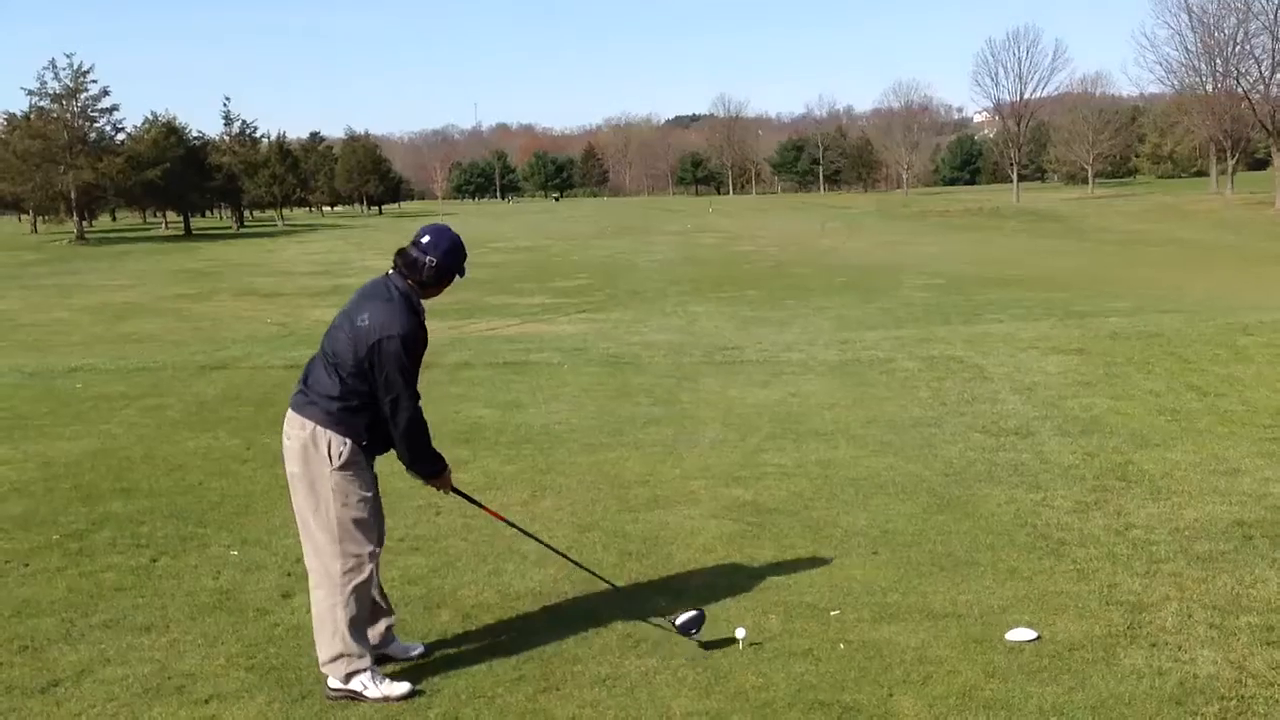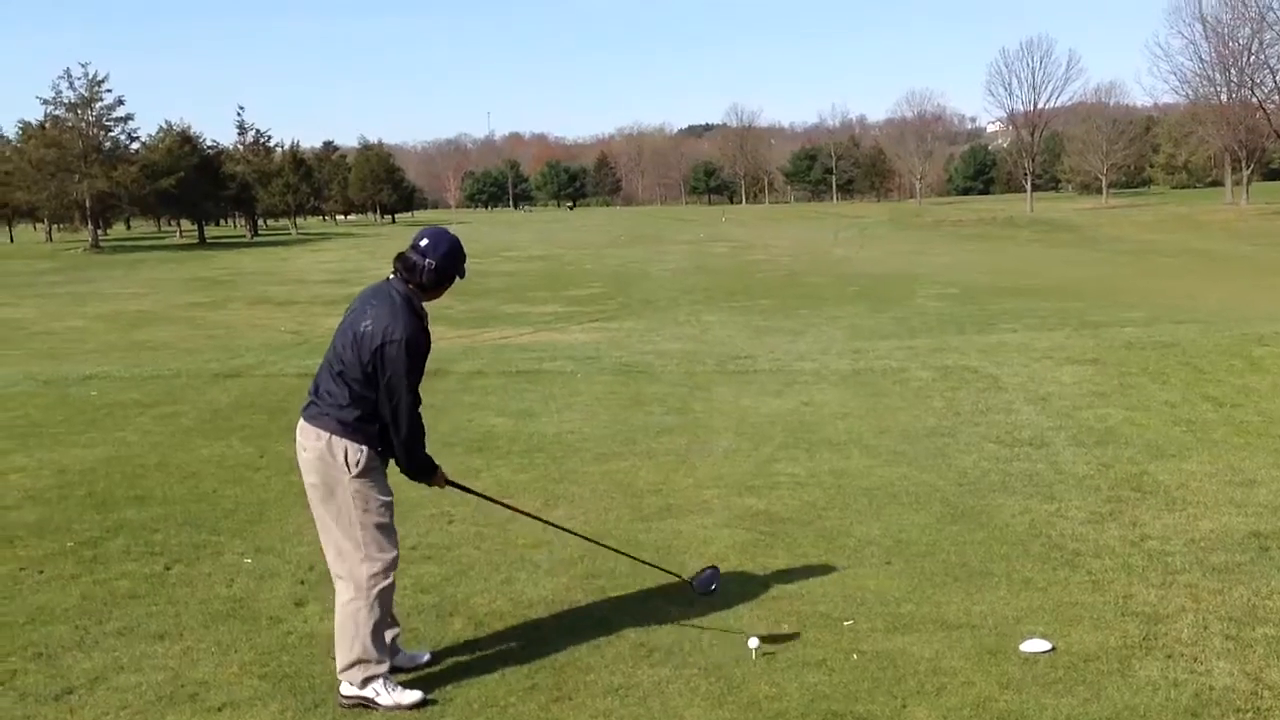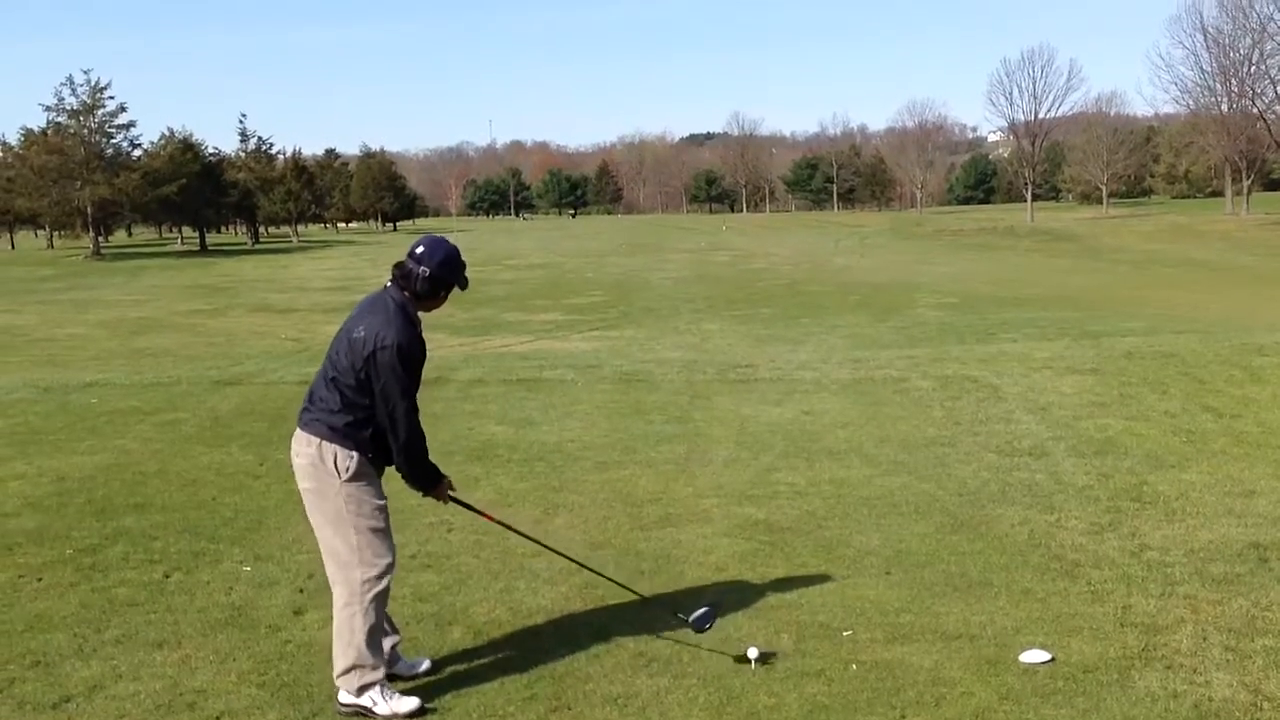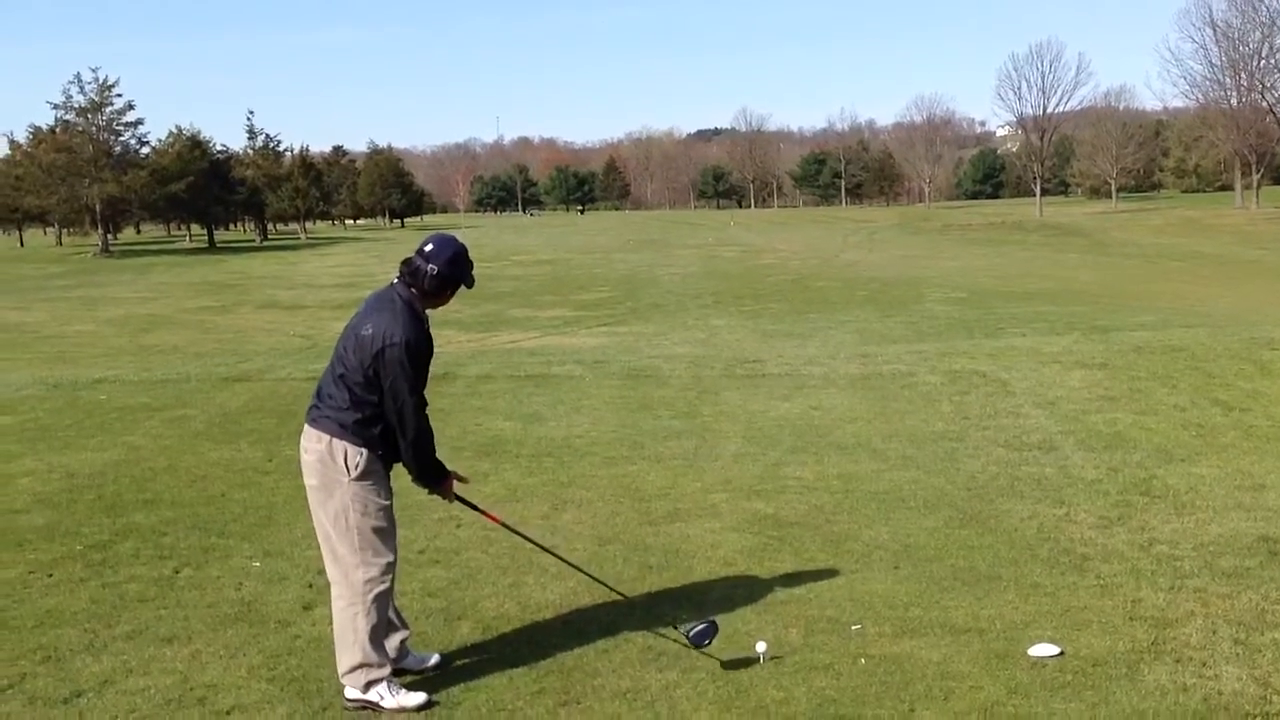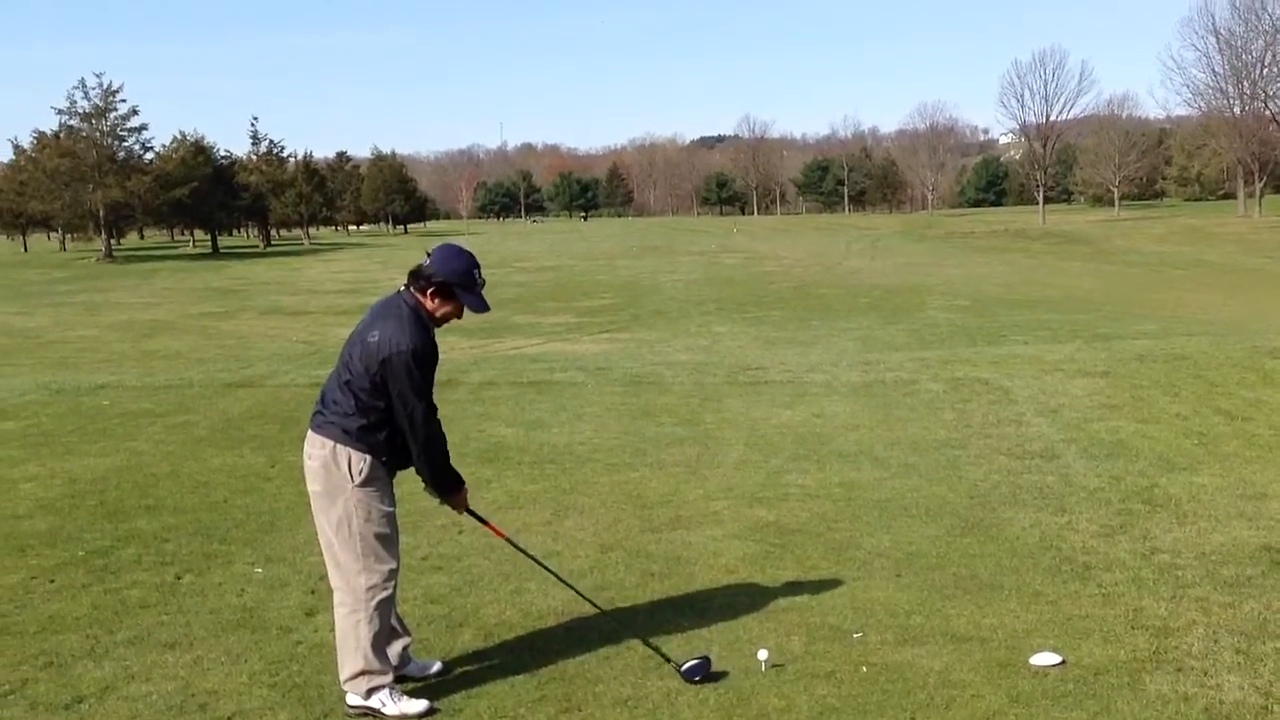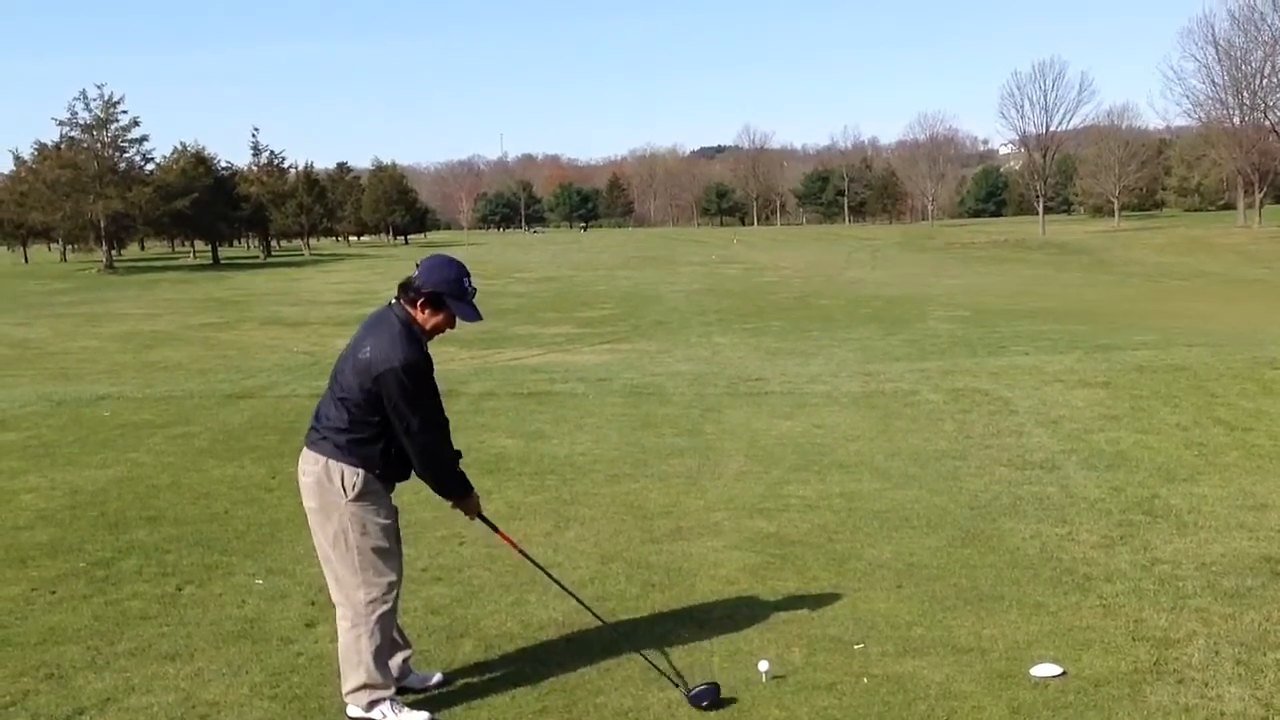
dt=0.5s
person 1, frame 1
left shoulder: (380, 291)
right shoulder: (397, 325)
right elbow: (399, 407)
left wrist: (421, 460)
right wrist: (430, 466)
left hip: (322, 426)
right hip: (329, 439)
left knee: (366, 542)
right knee: (344, 555)
left ankle: (373, 635)
right ankle: (347, 670)
person 1, frame 2
left shoulder: (379, 296)
right shoulder: (401, 328)
right elbow: (400, 409)
left wrist: (414, 462)
right wrist: (422, 467)
left hip: (327, 432)
right hip: (343, 446)
left knee: (360, 556)
right knee: (372, 560)
left ankle: (379, 646)
right ankle: (361, 677)
person 1, frame 3
left shoulder: (382, 305)
right shoulder: (394, 335)
right elbow: (398, 418)
left wrist: (420, 471)
right wrist: (426, 478)
left hip: (334, 443)
right hip: (335, 454)
left knee: (368, 560)
right knee: (366, 566)
left ankle: (380, 654)
person 1, frame 4
left shoulder: (390, 301)
right shoulder: (401, 334)
right elbow: (407, 415)
left wrist: (429, 468)
right wrist: (433, 475)
left hip: (344, 441)
right hip: (345, 451)
left knee: (376, 558)
right knee: (363, 564)
left ankle: (389, 648)
right ankle: (365, 680)
person 1, frame 5
left shoulder: (396, 309)
right shoulder: (405, 341)
left elbow: (412, 417)
right elbow: (419, 423)
left wrist: (439, 477)
right wrist: (448, 485)
left hip: (350, 450)
right hip: (347, 458)
left knee: (378, 565)
right knee: (366, 572)
left ankle: (391, 656)
person 1, frame 6
left shoulder: (392, 323)
right shoulder: (398, 356)
left elbow: (428, 415)
right elbow: (419, 436)
left wrist: (451, 476)
right wrist: (458, 489)
left hip: (355, 467)
right hip: (342, 474)
left knee: (382, 577)
right knee: (367, 586)
left ankle: (391, 668)
